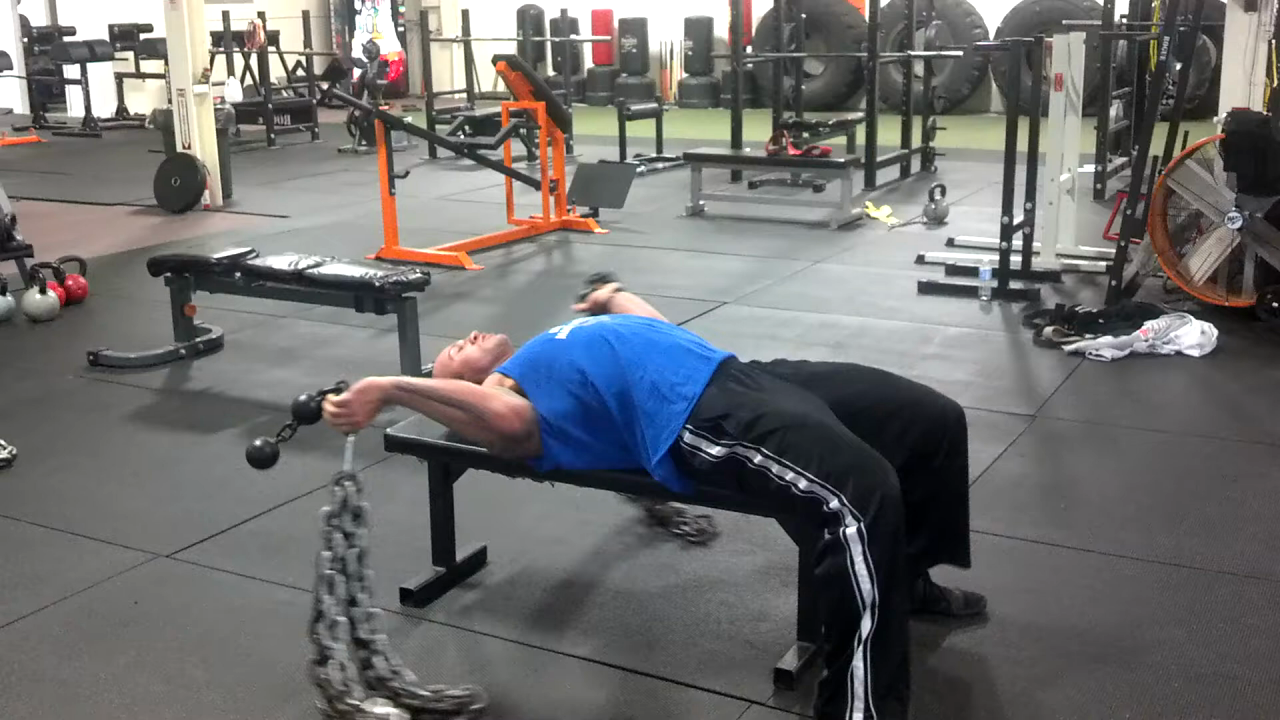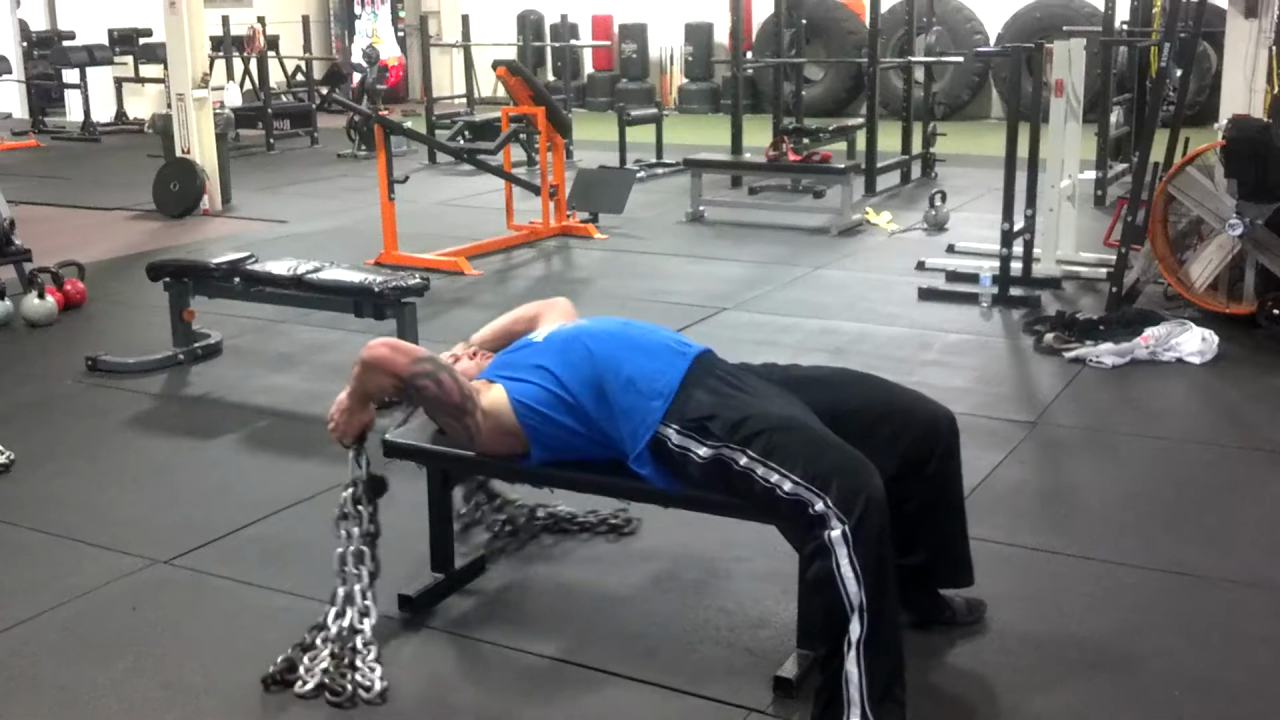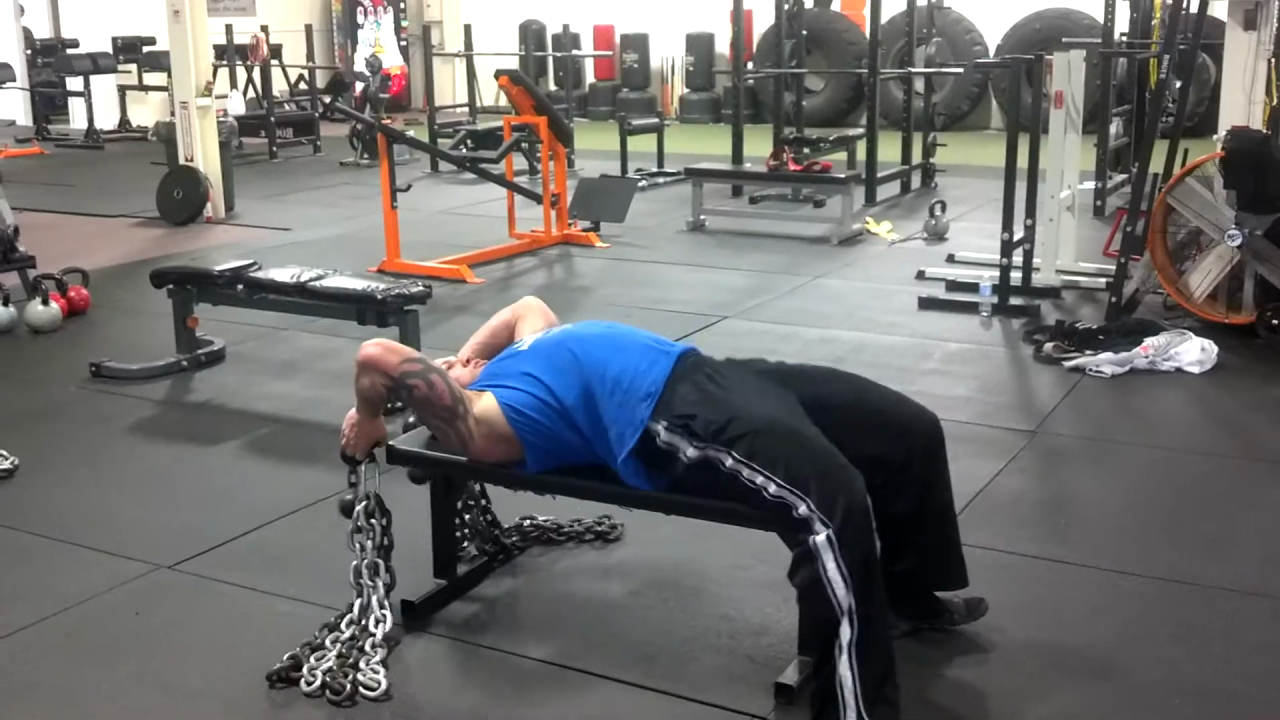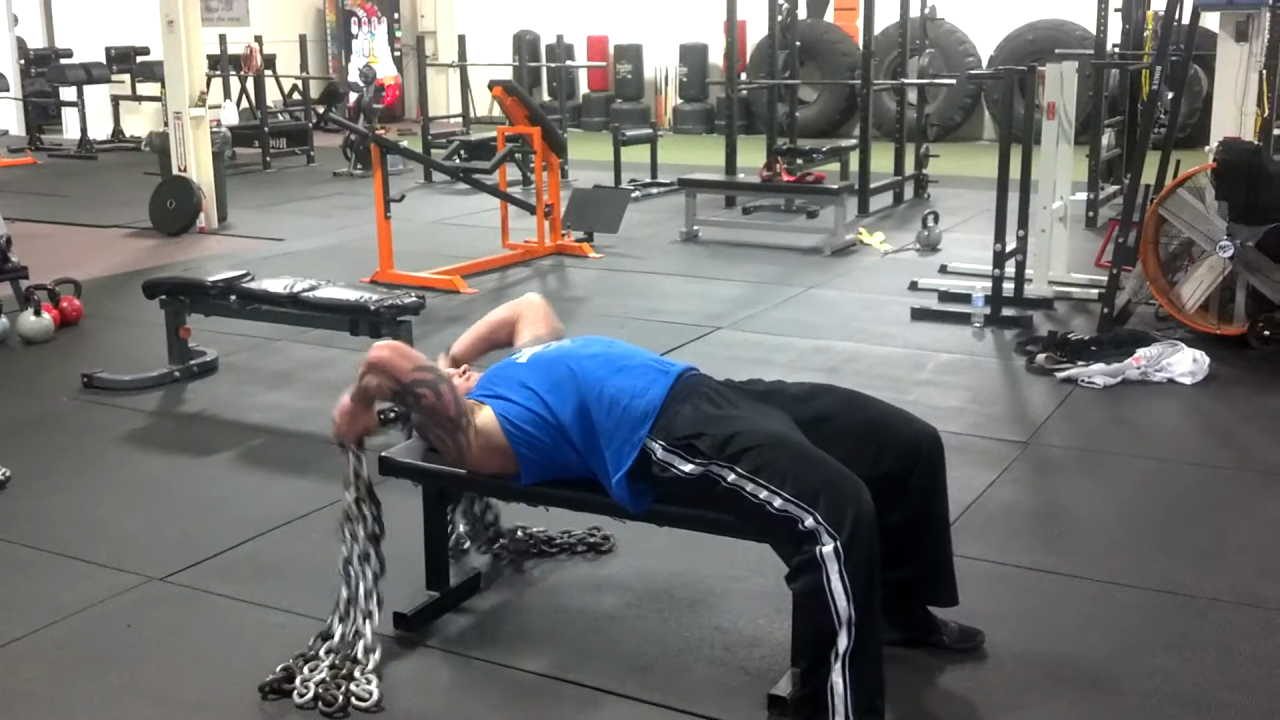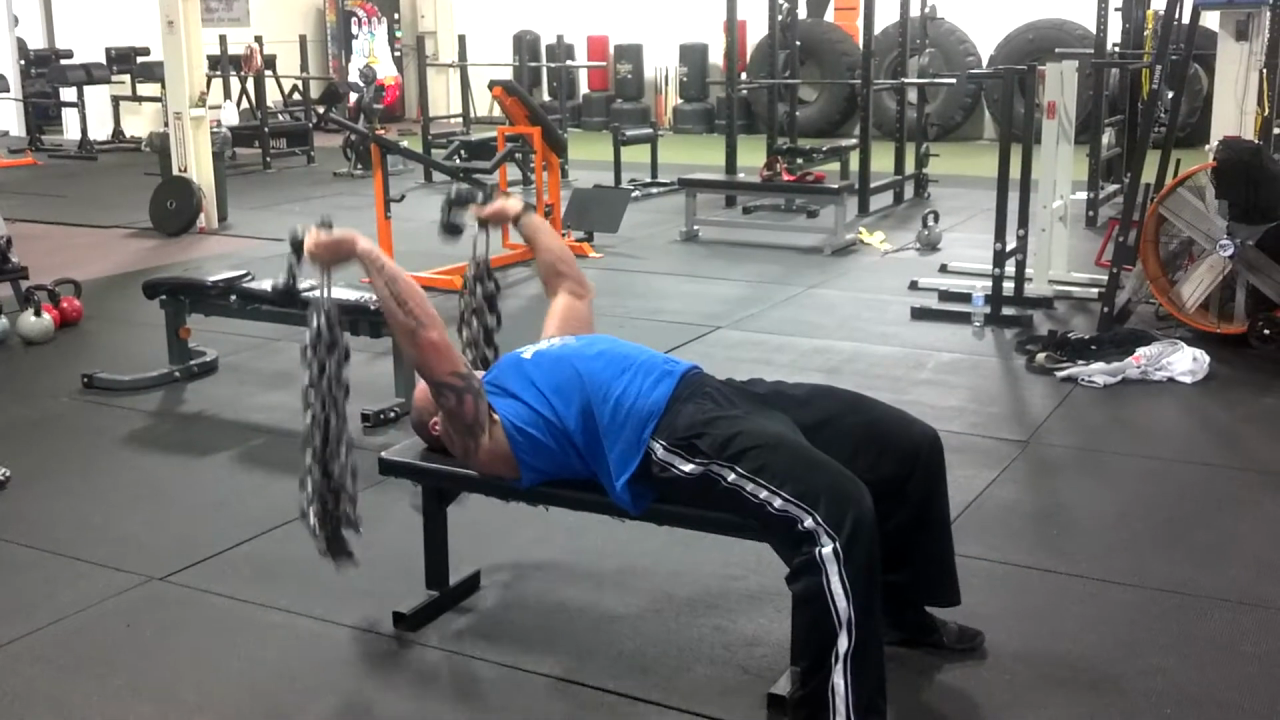
dt=0.5s
person 1, frame 1
left shoulder: (550, 360)
right shoulder: (504, 403)
right elbow: (506, 417)
left wrist: (620, 299)
left hip: (740, 376)
right hip: (703, 422)
left knee: (934, 420)
right knee: (865, 495)
left ankle: (907, 581)
person 1, frame 2
left shoulder: (530, 359)
right shoulder: (486, 412)
left elbow: (557, 306)
right elbow: (386, 354)
left wrist: (479, 336)
right wrist: (356, 401)
left hip: (725, 375)
right hip: (684, 419)
left knee: (924, 428)
right knee: (848, 497)
left ankle: (912, 590)
person 1, frame 3
left shoulder: (522, 361)
right shoulder: (481, 419)
left elbow: (529, 306)
right elbow: (378, 355)
left wrist: (464, 352)
right wrist: (367, 417)
right hip: (671, 416)
left knee: (910, 431)
right knee: (831, 500)
left ankle: (908, 595)
person 1, frame 4
left shoulder: (523, 372)
right shoulder: (476, 432)
left elbow: (532, 302)
right elbow: (390, 358)
left wrist: (453, 351)
right wrist: (359, 406)
left hip: (708, 392)
right hip: (670, 435)
left knee: (910, 446)
right knee: (837, 513)
left ankle: (898, 609)
person 1, frame 5
left shoulder: (522, 374)
right shoulder: (482, 435)
left elbow: (572, 287)
right elbow: (428, 344)
left wrist: (522, 214)
right wrist: (360, 249)
left hip: (714, 394)
right hip: (669, 438)
left knee: (911, 446)
right knee: (836, 513)
left ankle: (897, 610)
